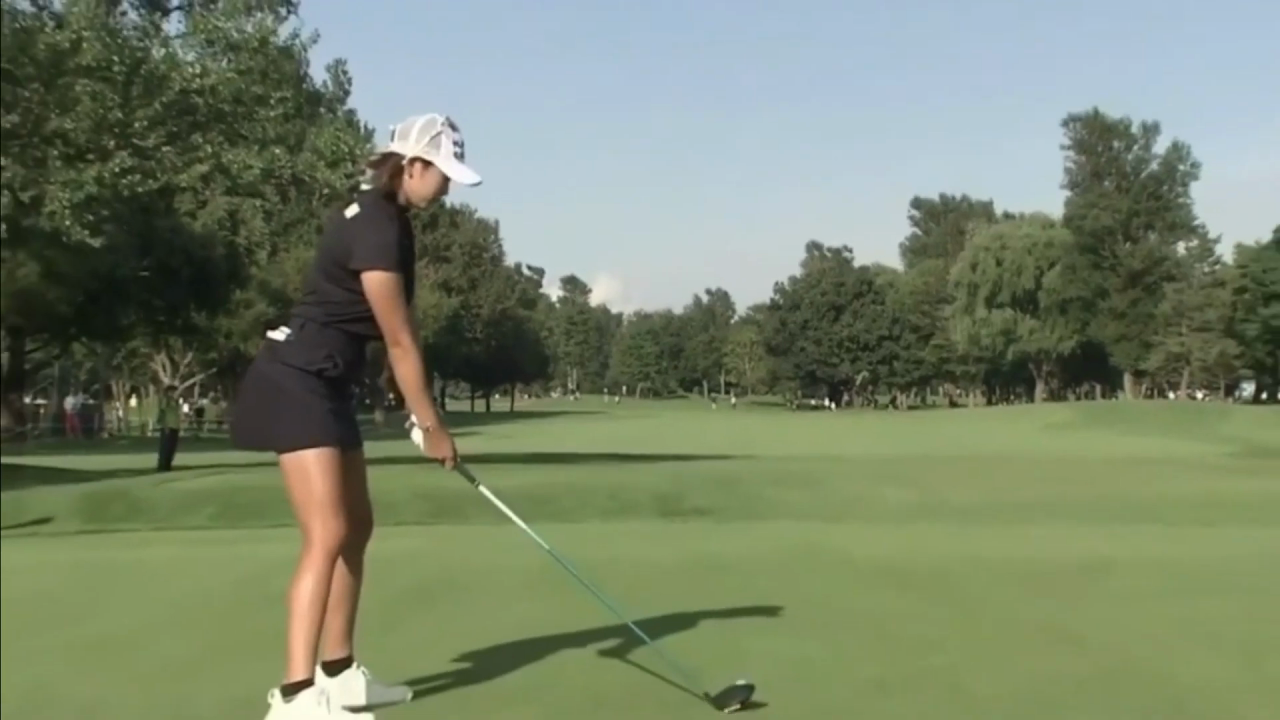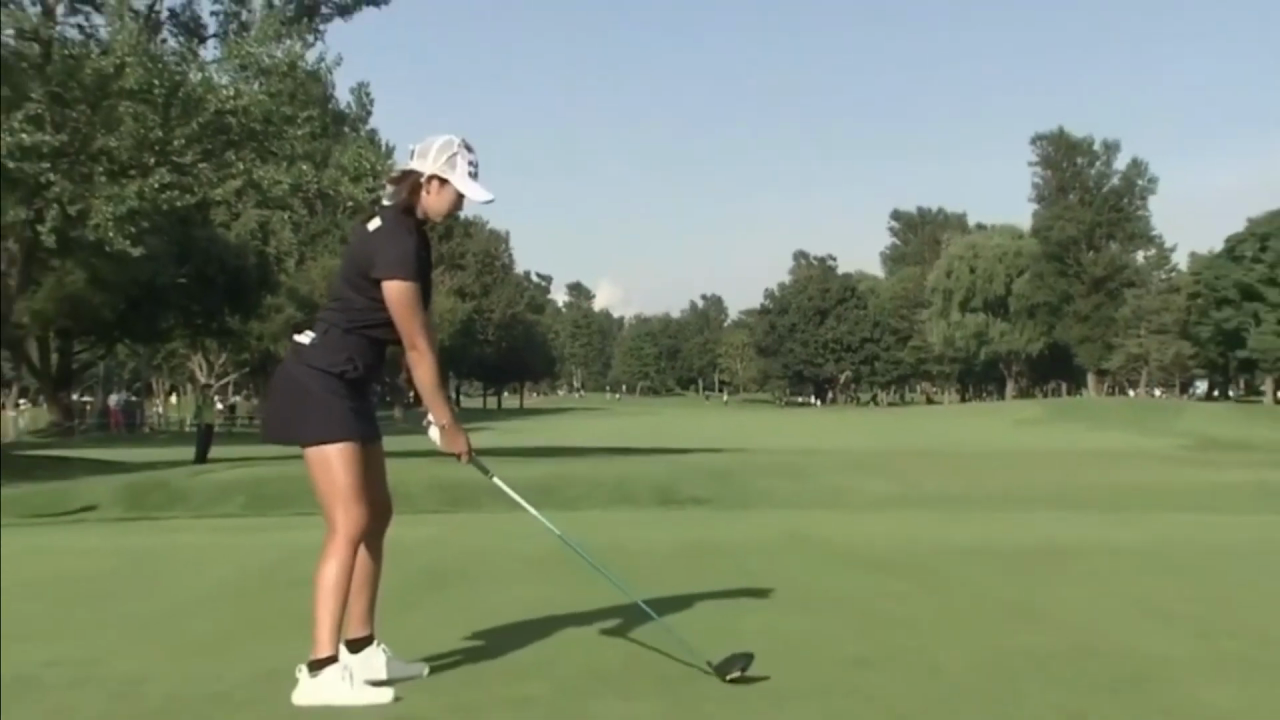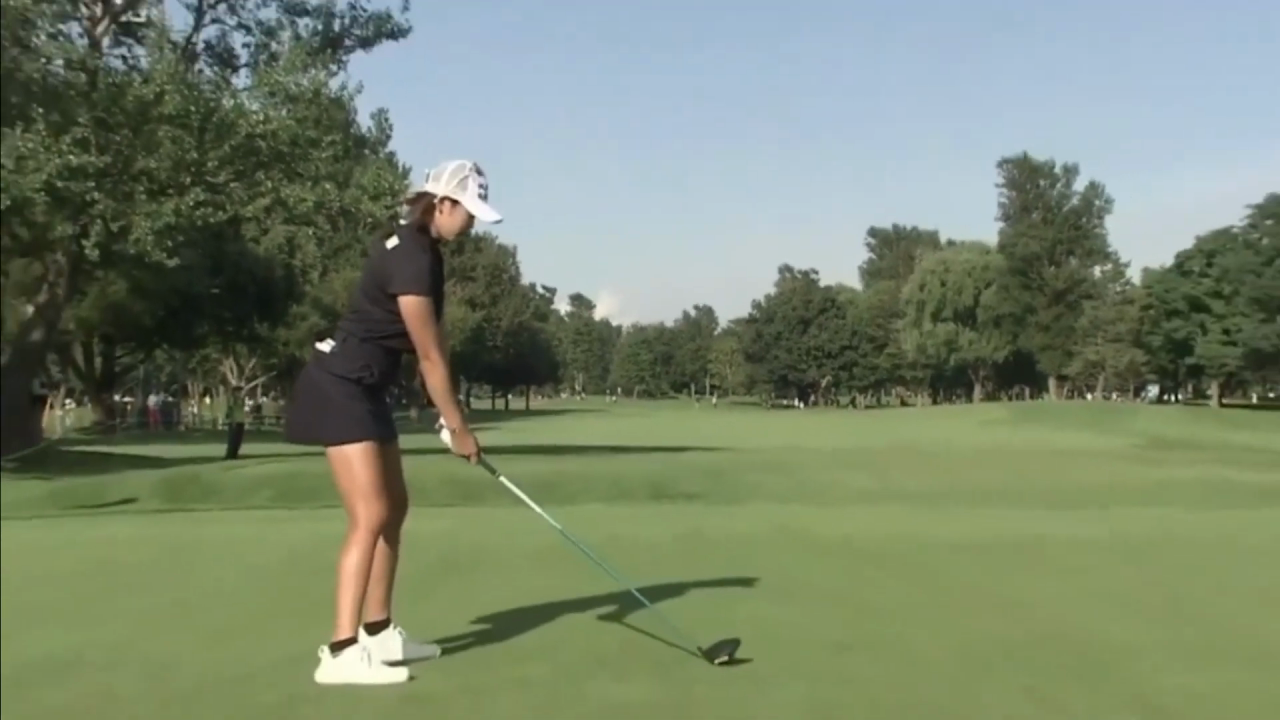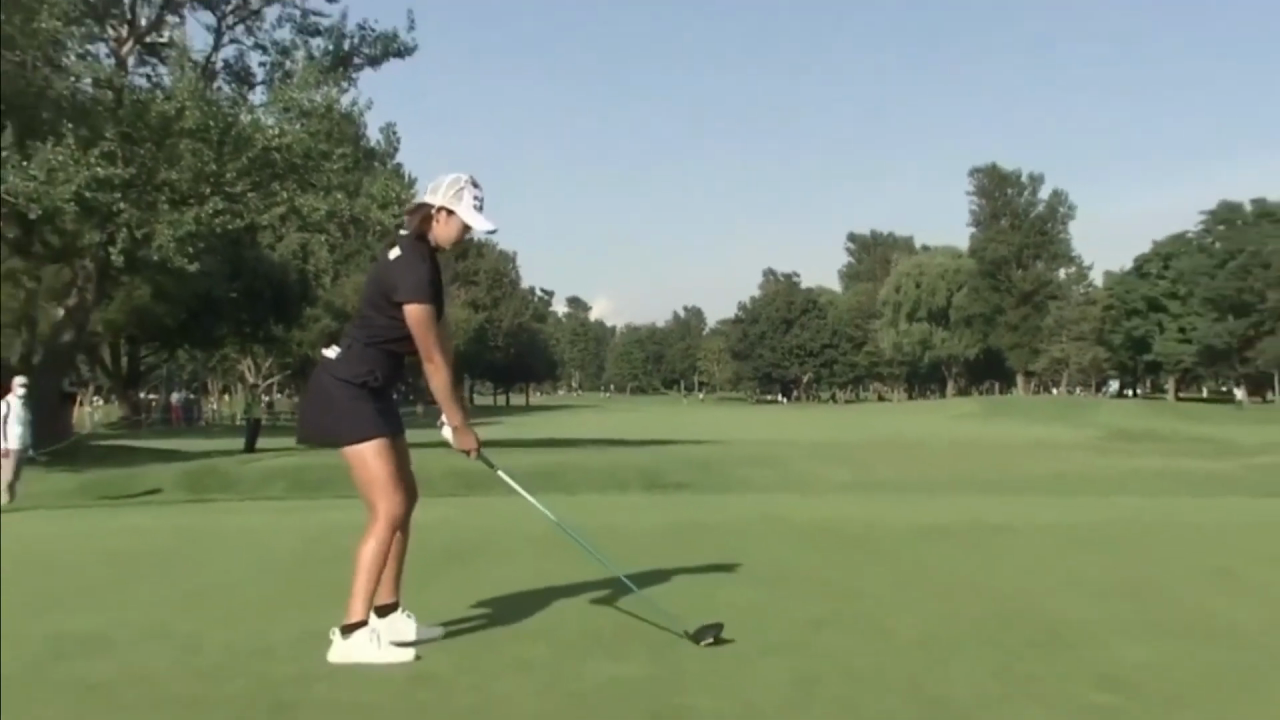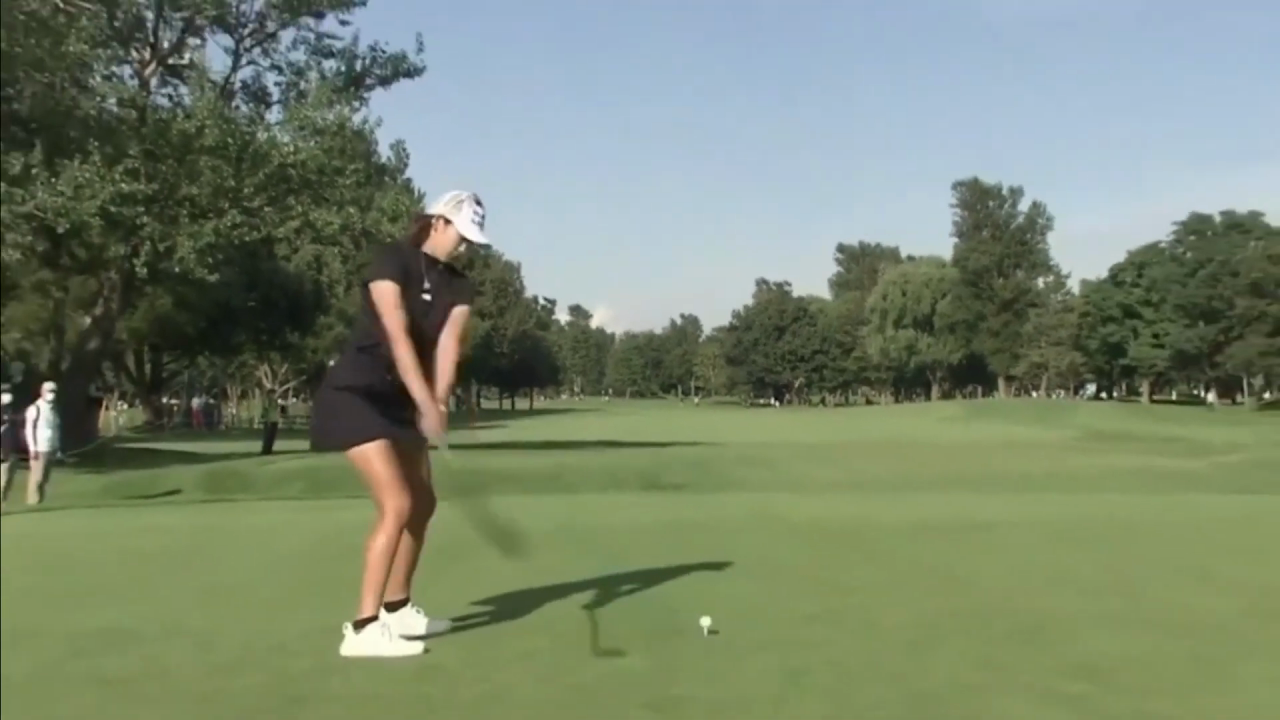
dt=0.4s
person 1, frame 1
left shoulder: (385, 217)
right shoulder: (376, 227)
left elbow: (398, 333)
right elbow: (399, 341)
left wrist: (422, 415)
right wrist: (432, 426)
left hip: (324, 384)
right hip: (297, 383)
left knee: (355, 526)
right knee: (328, 534)
person 1, frame 2
left shoulder: (403, 230)
right shoulder: (396, 240)
left elbow: (416, 337)
right elbow: (417, 345)
left wrist: (439, 414)
right wrist: (447, 423)
left hip: (345, 384)
right hip: (320, 382)
left knee: (375, 514)
right knee: (350, 523)
left ankle: (360, 651)
right ankle: (321, 671)
person 1, frame 3
left shoulder: (420, 248)
right shoulder: (411, 257)
left elbow: (432, 346)
right elbow: (430, 355)
left wrist: (451, 417)
right wrist: (457, 426)
left hip: (363, 388)
right hip: (340, 387)
left knee: (393, 507)
right knee: (370, 516)
left ankle: (377, 633)
right ankle: (341, 652)
person 1, frame 4
left shoulder: (421, 258)
right shoulder: (411, 268)
left elbow: (441, 344)
right elbow: (433, 359)
left wrist: (454, 413)
right wrist: (459, 424)
left hip: (370, 390)
right hip: (347, 391)
left knee: (404, 499)
right knee: (389, 507)
left ankle: (387, 615)
right ankle: (352, 633)
person 1, frame 5
left shoulder: (458, 285)
right shoulder: (391, 258)
left elbow: (448, 349)
right elbow: (397, 338)
left wrist: (437, 404)
right wrist: (427, 404)
left hip: (394, 399)
right hip: (353, 394)
left knee: (422, 503)
right knee: (397, 506)
left ankle: (396, 609)
